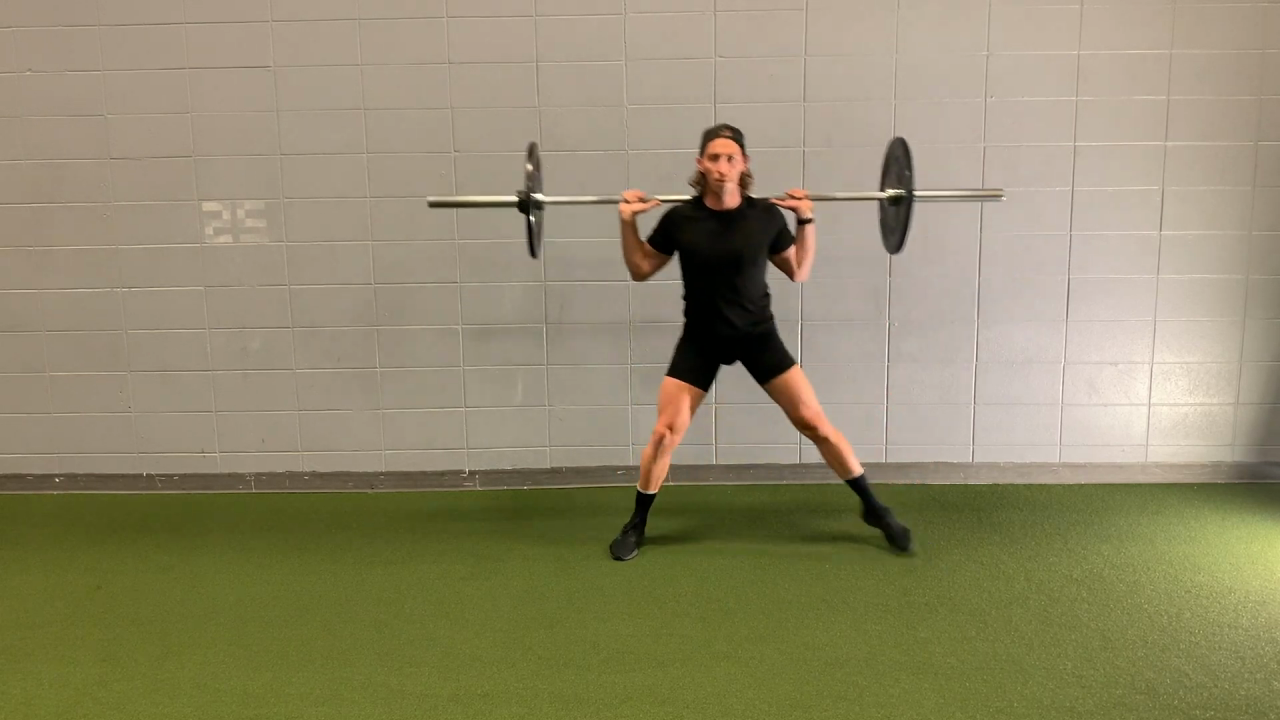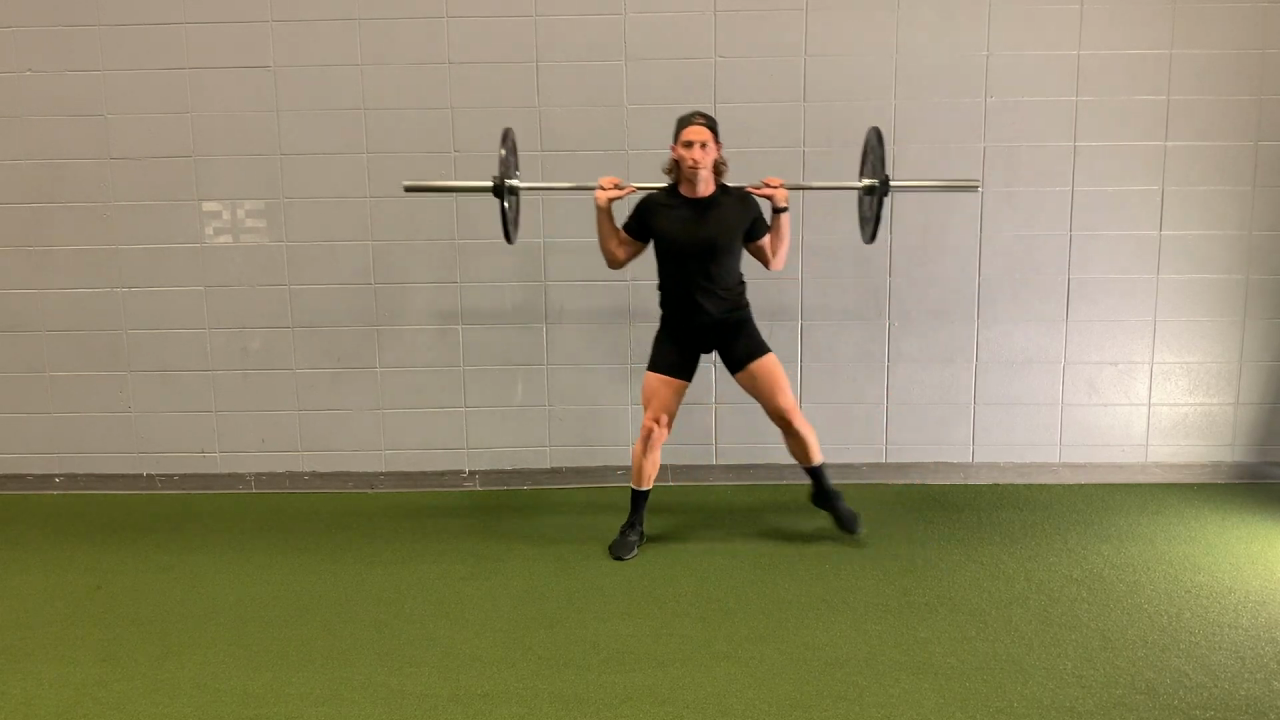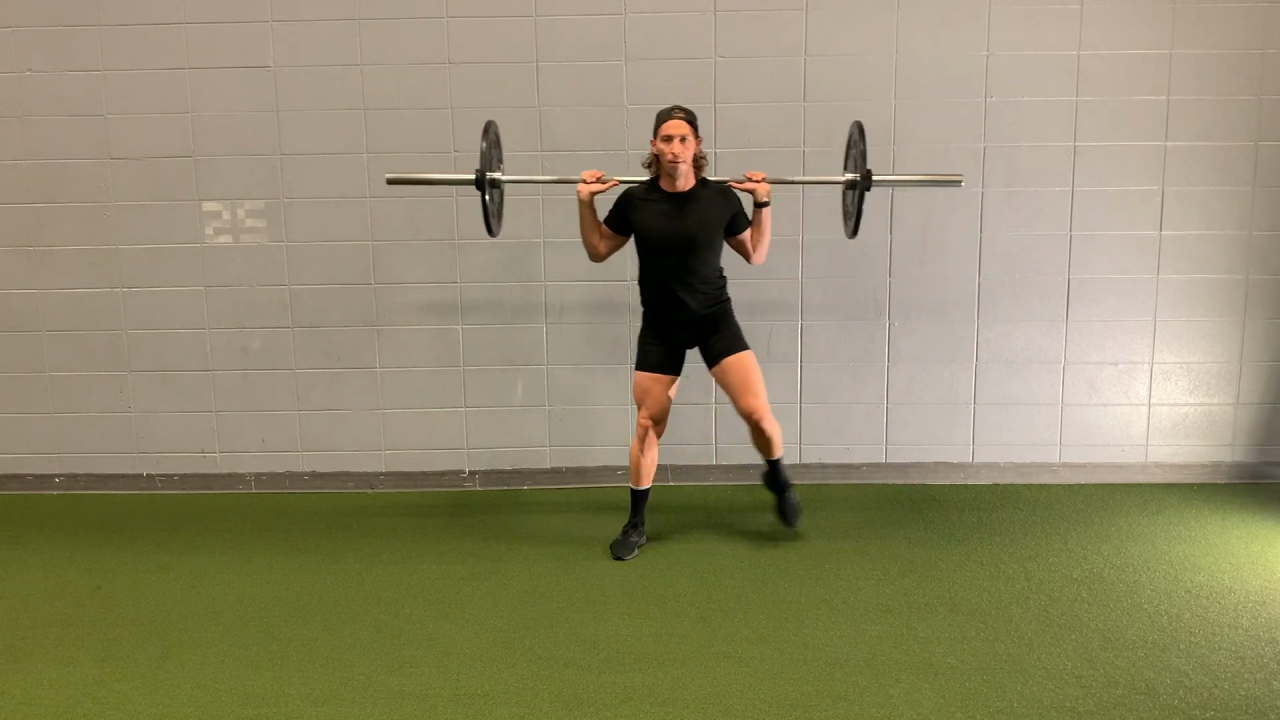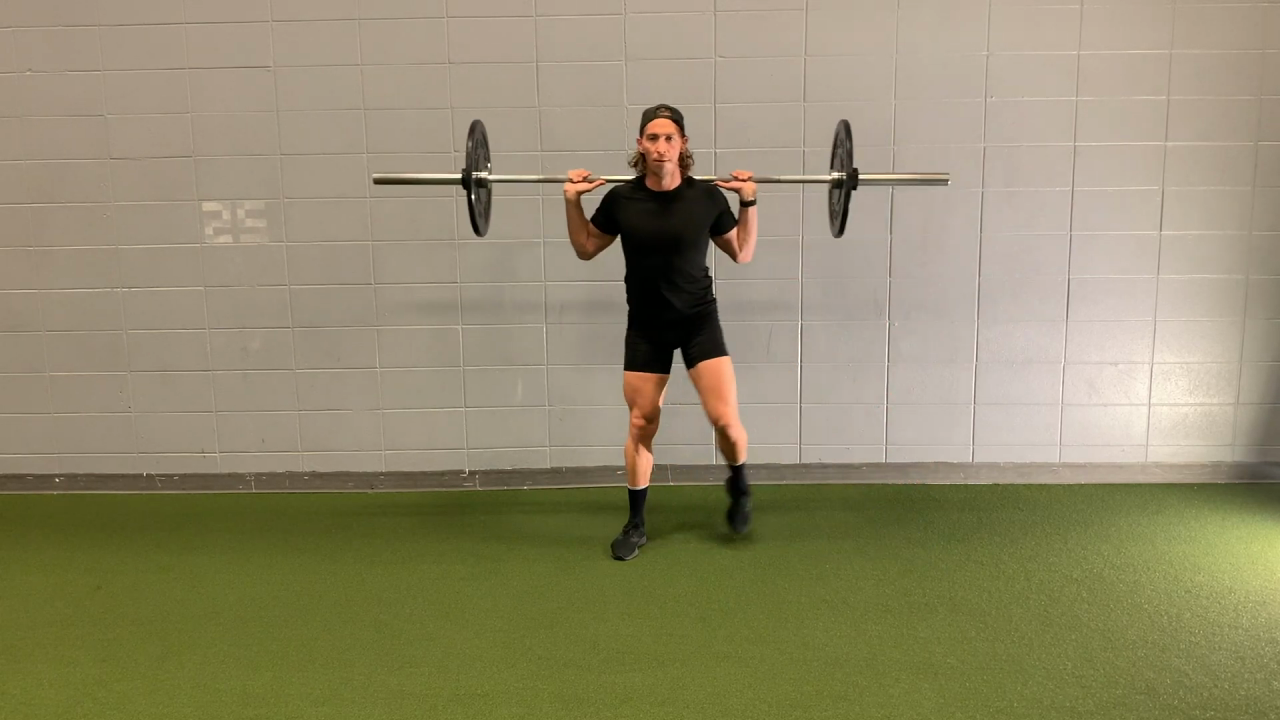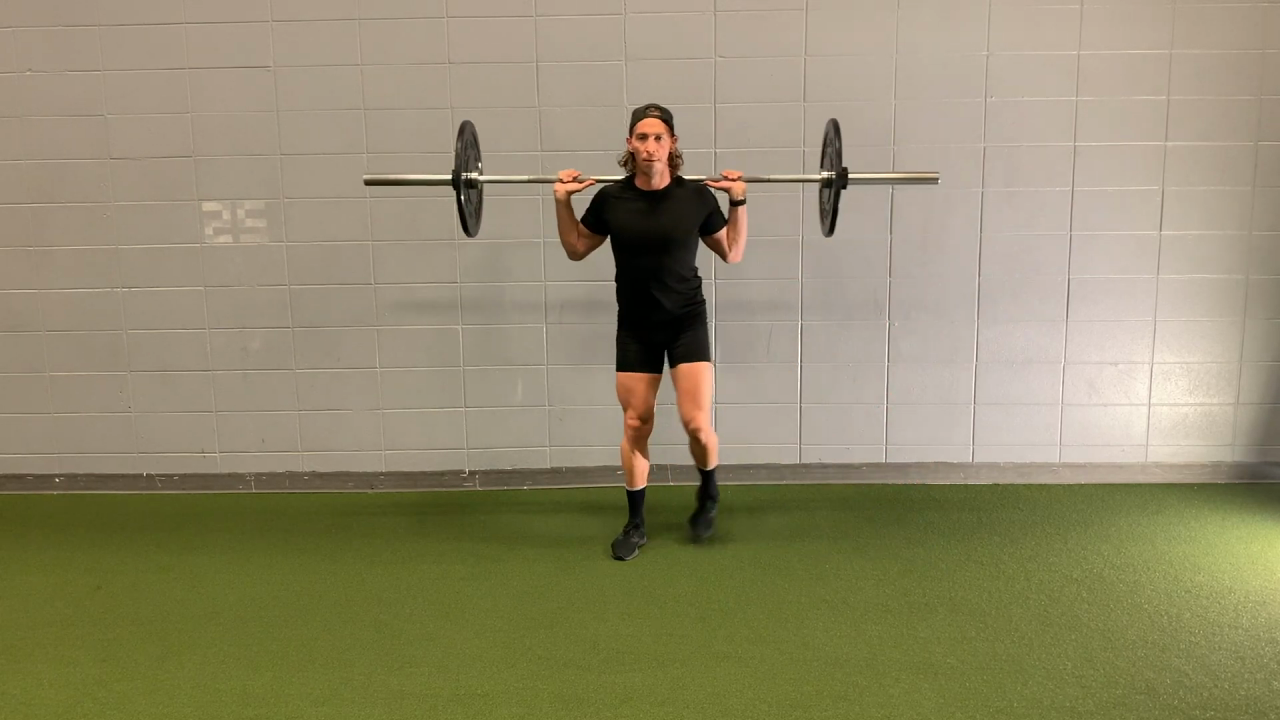
dt=0.1s
person 1, frame 1
left shoulder: (765, 215)
right shoulder: (680, 218)
left elbow: (798, 272)
right elbow: (641, 271)
left wrist: (806, 220)
right wrist: (628, 223)
left hip: (757, 335)
right hip: (700, 339)
left knee: (814, 424)
right knee: (665, 431)
left ankle: (875, 510)
right ankle: (636, 524)
person 1, frame 2
left shoulder: (739, 203)
right shoulder: (654, 206)
left elbow: (773, 260)
right elbow: (616, 258)
left wrist: (780, 209)
right wrist: (603, 209)
left hip: (734, 323)
right hip: (677, 329)
left knee: (787, 412)
right knee: (653, 427)
left ankle: (824, 490)
right ankle: (634, 523)
person 1, frame 3
left shoulder: (721, 198)
right shoulder: (635, 199)
left elbow: (755, 253)
right elbow: (598, 251)
left wrist: (762, 203)
right wrist: (585, 203)
left hip: (714, 320)
right hip: (659, 326)
left knee: (756, 411)
right knee: (649, 424)
left ankle: (779, 481)
right ankle: (635, 523)
person 1, frame 4
left shoulder: (706, 196)
right shoulder: (620, 199)
left elbow: (741, 253)
right elbow: (585, 249)
left wrist: (748, 202)
right wrist: (572, 201)
left hip: (698, 320)
right hip: (645, 325)
left knee: (725, 417)
right knee: (641, 424)
left ankle: (738, 485)
right ankle: (636, 524)
person 1, frame 5
left shoulder: (697, 197)
right shoulder: (610, 199)
left elbow: (732, 253)
right elbow: (576, 249)
left wrist: (738, 202)
right wrist: (562, 201)
left hip: (686, 320)
right hip: (635, 326)
left knee: (696, 422)
right knee: (635, 424)
left ankle: (708, 490)
right ankle: (635, 523)
